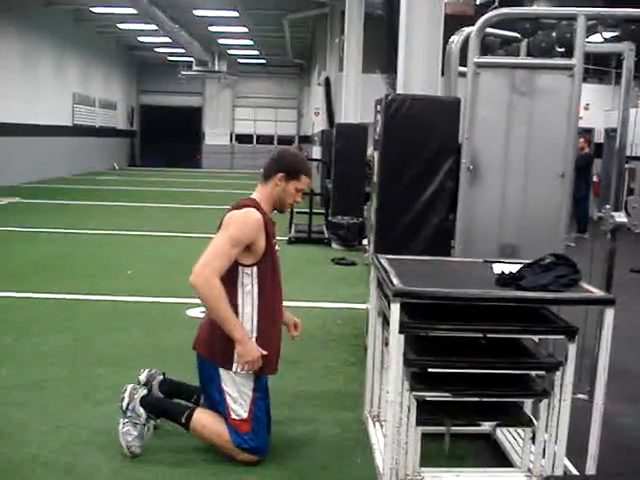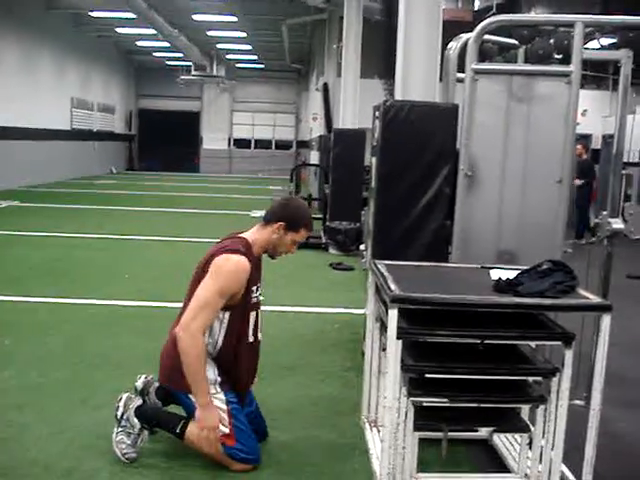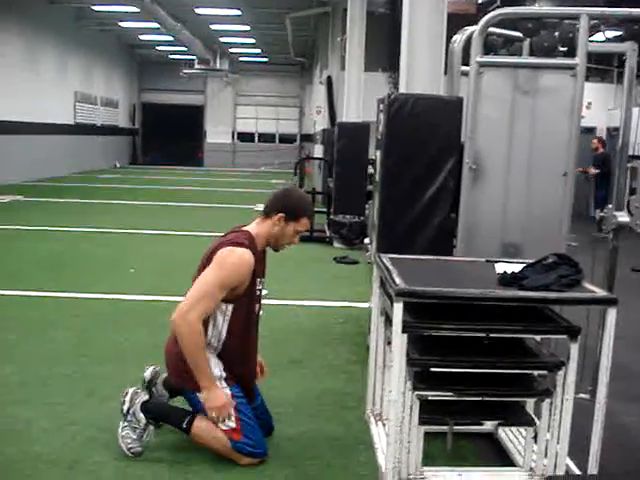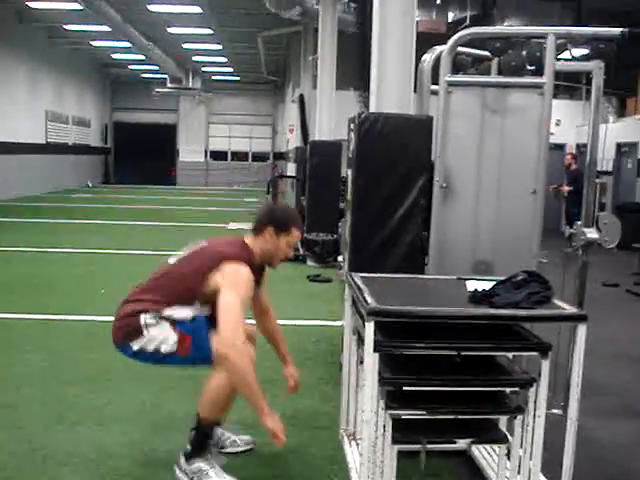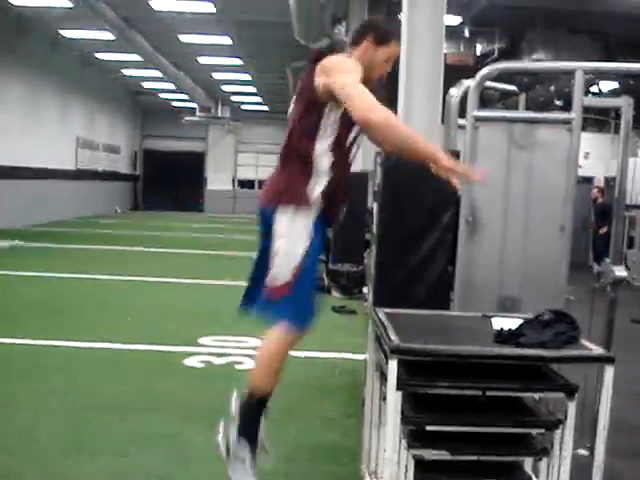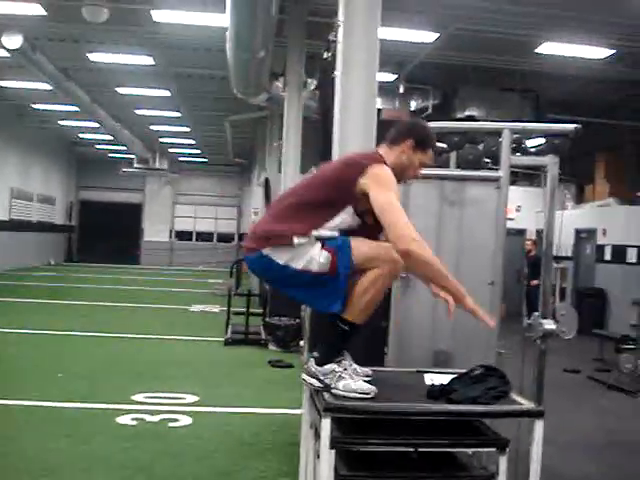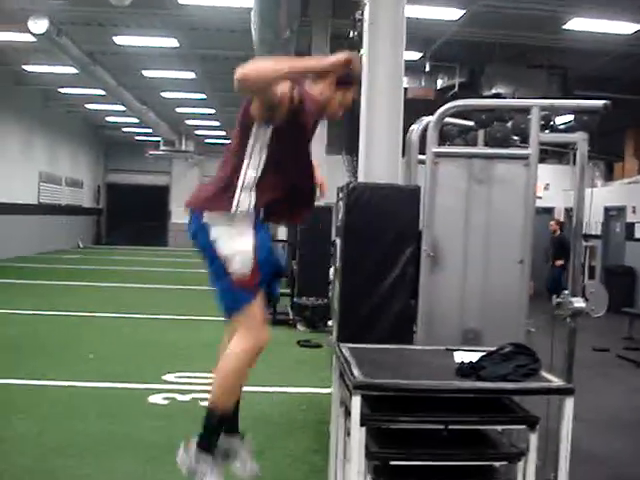
dt=0.7s
person 1, frame 1
left shoulder: (259, 217)
right shoulder: (248, 217)
right elbow: (202, 278)
left wrist: (281, 315)
right wrist: (242, 339)
left hip: (238, 344)
right hip: (230, 348)
left knee: (258, 426)
right knee: (251, 449)
left ankle: (162, 387)
right ankle: (149, 403)
person 1, frame 2
left shoulder: (248, 252)
right shoulder: (235, 262)
right elbow: (188, 330)
left wrist: (245, 372)
right wrist: (205, 406)
left hip: (220, 362)
right hip: (195, 366)
left knee: (257, 432)
right knee: (244, 457)
left ankle: (160, 393)
right ankle: (142, 413)
person 1, frame 3
left shoulder: (251, 247)
right shoulder: (239, 256)
right elbow: (184, 317)
left wrist: (251, 356)
right wrist: (207, 387)
left hip: (223, 357)
right hip: (202, 360)
left knee: (264, 427)
right knee: (251, 452)
left ankle: (166, 383)
right ankle: (148, 408)
person 1, frame 4
left shoulder: (244, 255)
right shoulder: (237, 272)
left elbow: (264, 312)
right elbow: (230, 349)
left wrist: (287, 362)
right wrist: (265, 414)
left hip: (158, 319)
right hip: (139, 327)
left knee: (248, 335)
right knee: (236, 359)
left ankle: (209, 430)
right ankle: (194, 457)
person 1, frame 5
left shoulder: (338, 82)
right shoulder: (339, 68)
left elbow: (384, 134)
right elbow: (373, 116)
left wrist: (431, 158)
right wrist: (437, 157)
left hip: (304, 210)
right hip: (295, 208)
left knee: (289, 327)
right knee: (287, 329)
left ankle: (243, 421)
right ankle: (242, 440)
person 1, frame 6
left shoulder: (362, 166)
right shoulder: (378, 172)
left elbow: (385, 242)
right elbow: (409, 246)
left wrist: (431, 282)
right wrist: (461, 295)
left hip: (271, 247)
right hip: (272, 250)
left knee: (372, 261)
right knee: (388, 261)
left ankle: (329, 357)
right ankle: (325, 363)
person 1, frame 7
left shoulder: (305, 110)
right shoulder: (281, 97)
right elbow: (246, 77)
left wrist: (313, 174)
right wrist: (324, 63)
left hip: (248, 219)
right hip: (223, 216)
left knee: (250, 326)
right knee: (254, 332)
left ankle: (226, 437)
